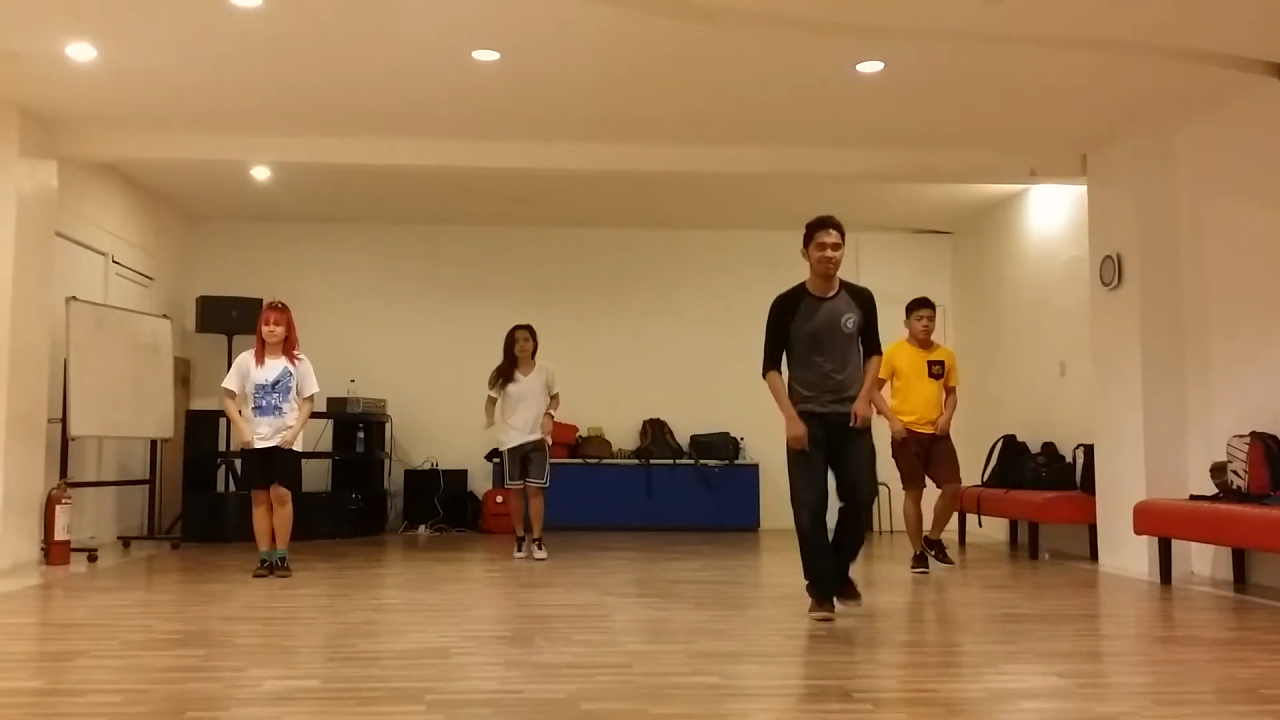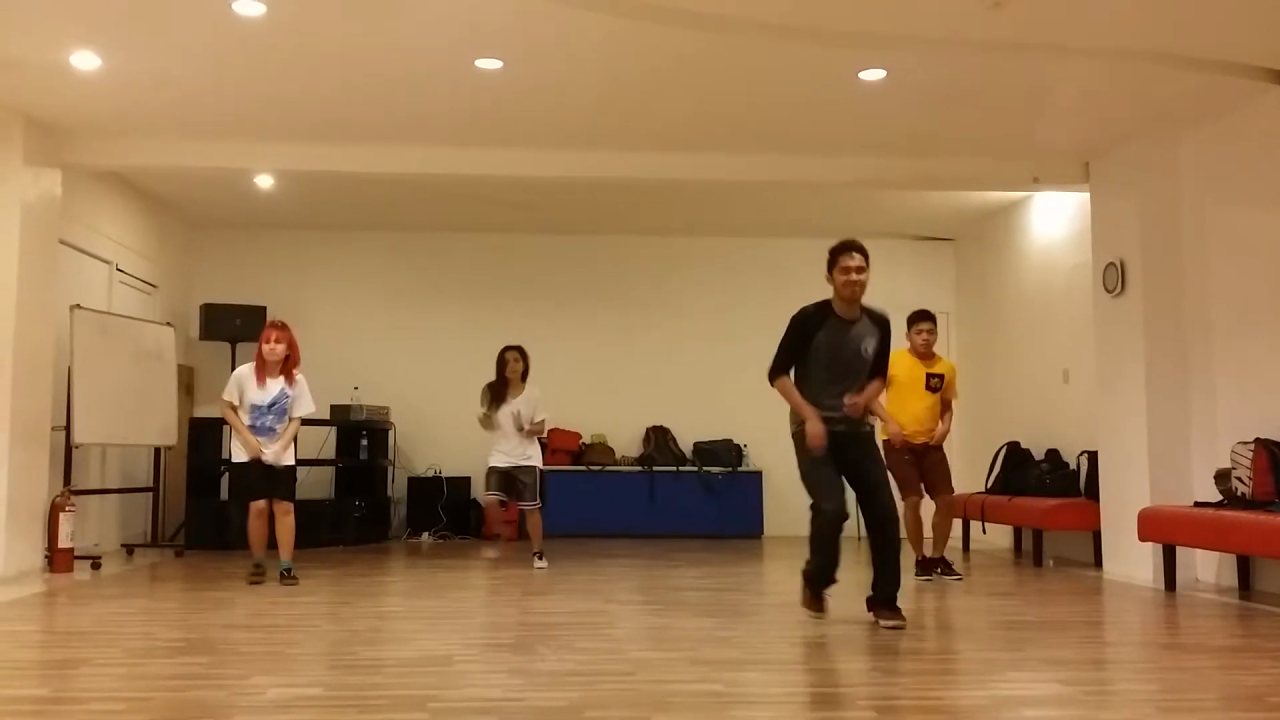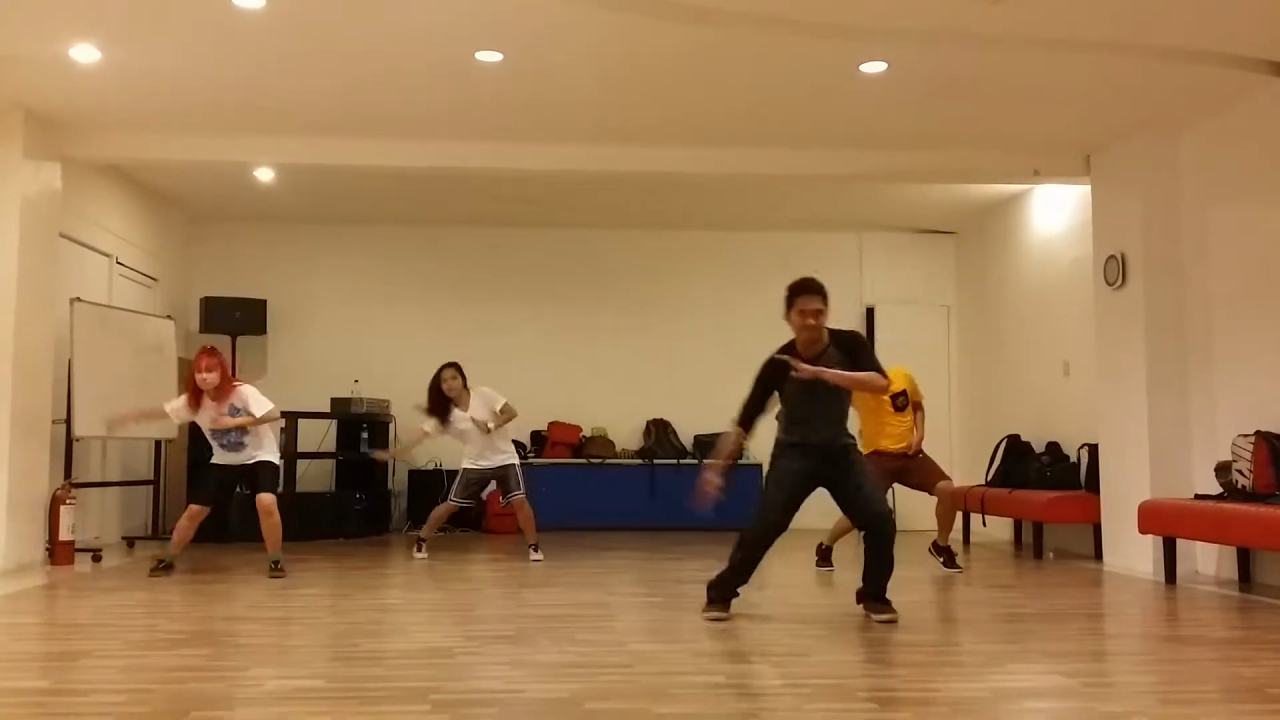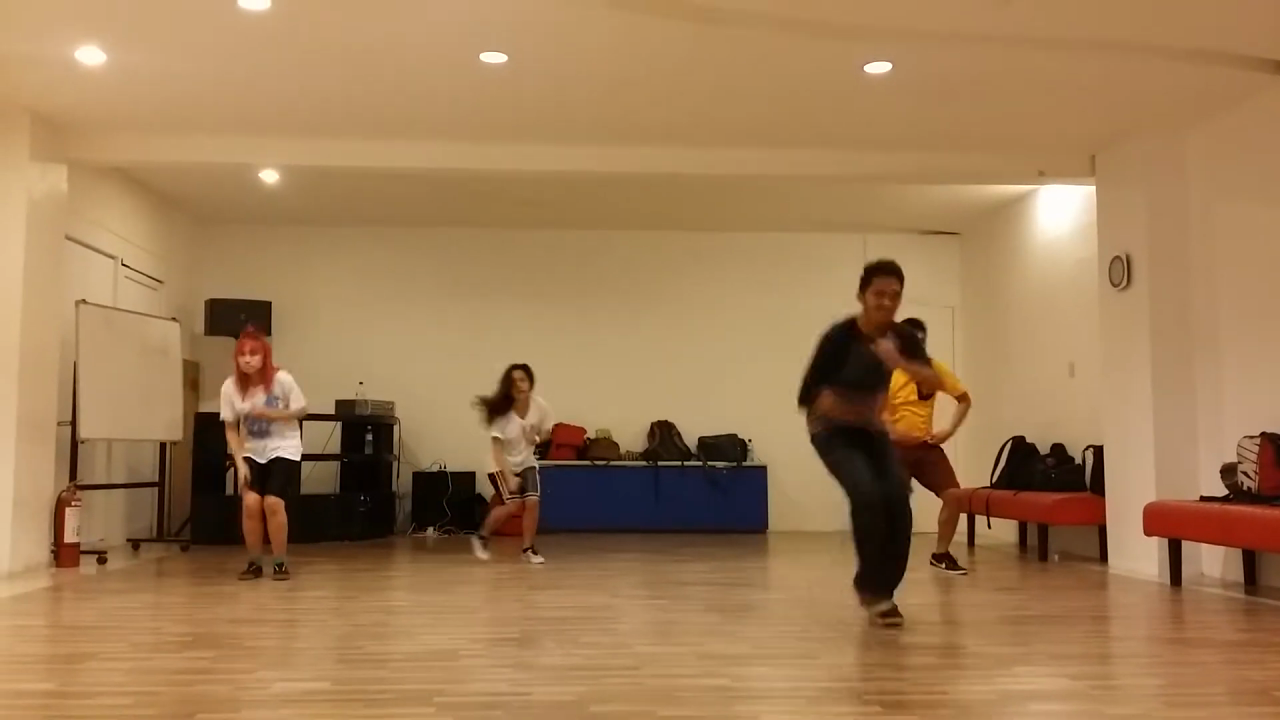
dt=0.4s
person 1, frame 1
left shoulder: (861, 299)
right shoulder: (788, 304)
left elbow: (873, 352)
right elbow: (771, 367)
left wrist: (866, 396)
right wrist: (789, 416)
left hip: (851, 417)
right hip: (808, 419)
left knee: (861, 498)
right knee: (810, 507)
left ankle: (838, 572)
right ankle: (821, 590)
person 1, frame 2
left shoulder: (878, 324)
right shoulder: (811, 319)
right elbow: (777, 373)
left wrist: (864, 397)
right wrist: (807, 414)
left hip: (856, 434)
right hip: (815, 433)
left knee: (884, 513)
right knee: (831, 510)
left ankle: (884, 600)
right ankle: (816, 582)
person 1, frame 3
left shoulder: (849, 344)
right shoulder: (778, 365)
left elbow: (880, 384)
right elbow: (745, 421)
left wrist: (820, 373)
right wrist: (715, 468)
left hip: (840, 449)
right hip: (795, 451)
left knee: (878, 519)
right knee: (765, 521)
left ankle: (873, 595)
right ankle: (720, 592)
person 1, frame 4
left shoulder: (902, 336)
right shoulder: (839, 336)
left elbow: (930, 379)
right elbow: (808, 399)
left wrist: (900, 362)
right wrist: (863, 413)
left hip: (873, 431)
right hip: (833, 431)
left knee: (897, 506)
right knee: (868, 495)
left ankle: (883, 588)
right ankle: (870, 584)
person 2, frame 1
left shoulder: (299, 363)
right shoulder: (246, 360)
left elbow: (307, 401)
right elbow: (228, 398)
left wrist: (295, 431)
right wrist: (242, 428)
left hip: (285, 441)
right hip: (255, 441)
left knee: (281, 495)
right knee: (259, 498)
left ankle: (282, 556)
right ankle: (265, 558)
person 2, frame 2
left shoulder: (295, 380)
right shoulder: (244, 374)
left elbow: (296, 421)
right elbow: (228, 409)
left wrist: (280, 447)
right wrist: (247, 438)
left hip: (281, 455)
right hip: (248, 453)
left knee: (283, 507)
right knee: (258, 506)
left ankle: (286, 567)
right ankle: (258, 563)
person 2, frame 3
left shoulder: (241, 393)
right shoulder: (191, 401)
left elbow: (272, 415)
right elbow: (159, 413)
left wrist: (234, 422)
right wrist: (124, 418)
left hip: (260, 456)
right hip: (224, 462)
left knee: (266, 503)
right knee: (194, 511)
left ankle: (276, 561)
right ankle: (168, 559)
person 2, frame 4
left shoulder: (281, 380)
right shoulder: (231, 386)
left elbow: (301, 411)
right elbow: (229, 429)
left wrist: (270, 415)
right wrist: (239, 462)
left hip: (283, 451)
right hip: (250, 453)
left knee: (273, 504)
right knee: (250, 506)
left ankle: (280, 563)
right ankle: (254, 562)
person 3, frame 1
left shoulder: (946, 355)
right shoulder: (894, 353)
left elbow: (950, 392)
right elbow: (874, 391)
left wrist: (948, 415)
right wrist: (891, 420)
left hip: (937, 433)
right hip: (907, 433)
left knee: (952, 488)
right knee: (914, 492)
left ankle: (933, 539)
right ankle: (918, 552)
person 3, frame 2
left shoulder: (946, 369)
right shoulder: (893, 361)
left wrist: (944, 427)
right wrist: (888, 421)
left hip: (928, 444)
right hip: (898, 443)
left knee: (945, 500)
right knee: (912, 501)
left ankle: (937, 558)
right ankle: (919, 559)
person 3, frame 3
left shoulder: (903, 378)
right shoulder: (856, 391)
left elbow: (918, 405)
left wrist: (920, 433)
left hip: (909, 452)
right hip: (878, 455)
left knee: (946, 488)
left ankle: (941, 546)
right ankle: (825, 548)
person 3, frame 4
left shoulder: (937, 371)
left elbow: (965, 399)
left wrist: (950, 430)
right wrist: (891, 431)
left hip: (927, 445)
right hip: (895, 445)
left knee: (953, 495)
left ankle: (941, 554)
person 4, frame 1
left shoulder: (545, 371)
right shoulder: (503, 374)
left elbow: (555, 398)
right elbow: (491, 400)
left wrist: (549, 414)
right wrist: (490, 418)
left hip: (537, 438)
right hip: (510, 440)
left knee: (535, 489)
right knee: (515, 491)
left ankle: (537, 540)
right ankle: (520, 538)
person 4, frame 2
left shoulder: (533, 394)
right shoulder: (493, 391)
left elbow: (541, 430)
right elbow: (486, 420)
left wrist: (526, 427)
right wrist: (485, 422)
left hip: (528, 459)
right hip: (500, 458)
left knee: (530, 508)
right knee: (491, 501)
left ankle: (538, 553)
right ankle: (501, 534)
person 4, frame 3
left shoulder: (484, 395)
right shoulder: (444, 413)
left elbow: (511, 413)
right elbow: (421, 434)
left wrist: (490, 426)
right wrist: (393, 453)
left hip: (503, 457)
right hip: (474, 463)
left knee: (519, 499)
right knee: (450, 504)
left ankle: (533, 545)
right ankle: (422, 539)
person 4, frame 4
left shoulder: (539, 407)
right shoulder: (500, 413)
left elbow: (546, 432)
right elbow: (497, 448)
left wrist: (537, 438)
right wrist: (508, 476)
left hip: (527, 463)
right hip: (503, 465)
left knee: (533, 502)
right knee: (512, 503)
left ankle: (528, 548)
right ankle: (481, 536)
